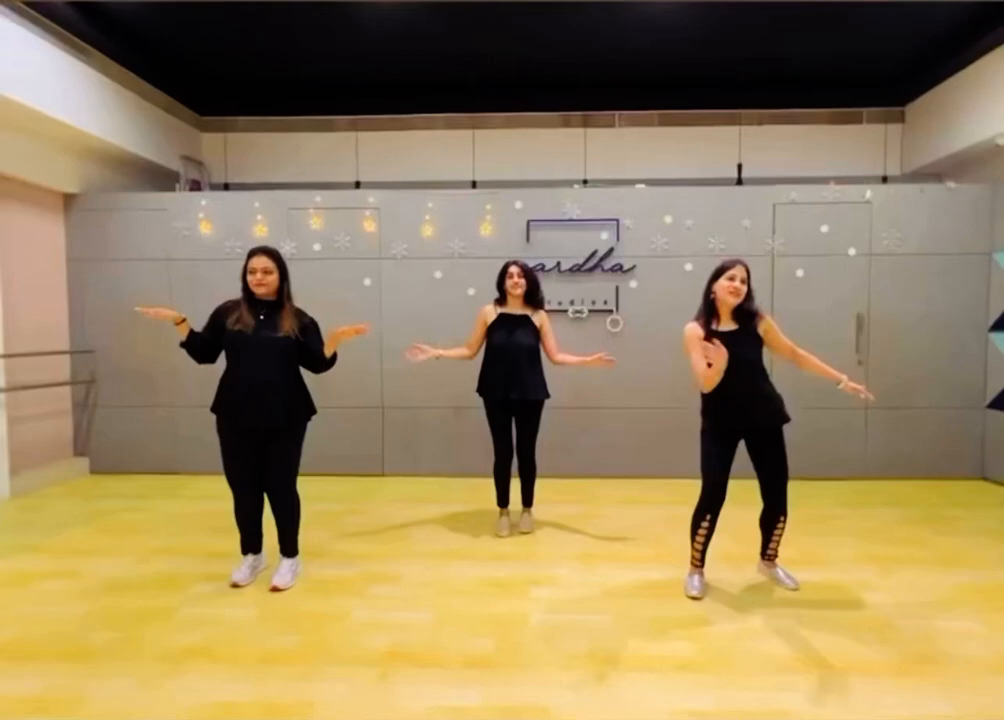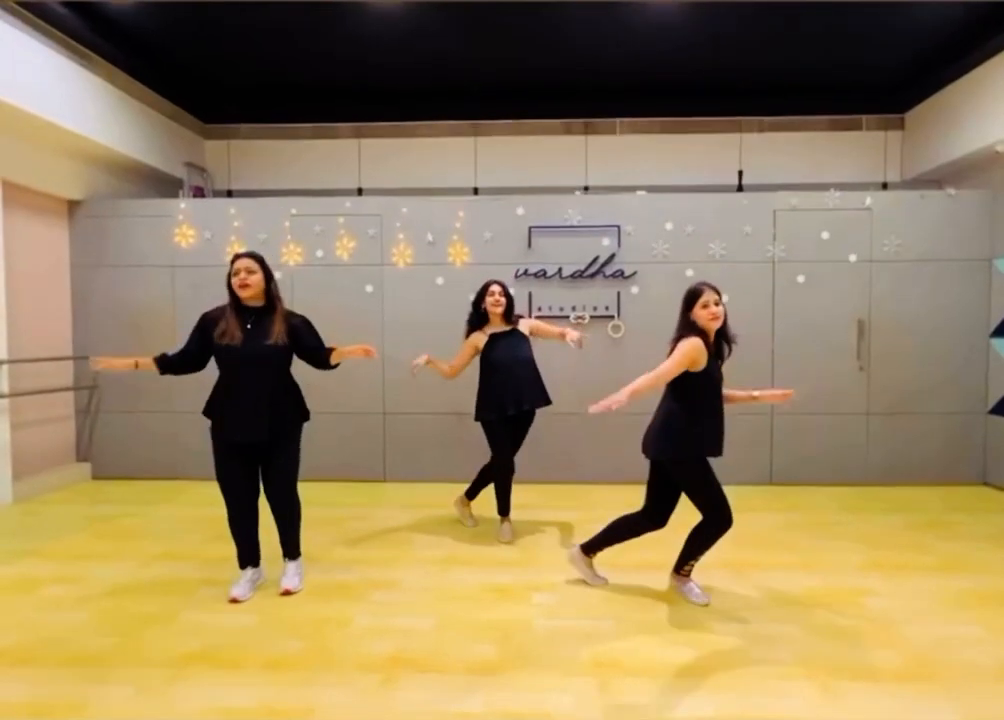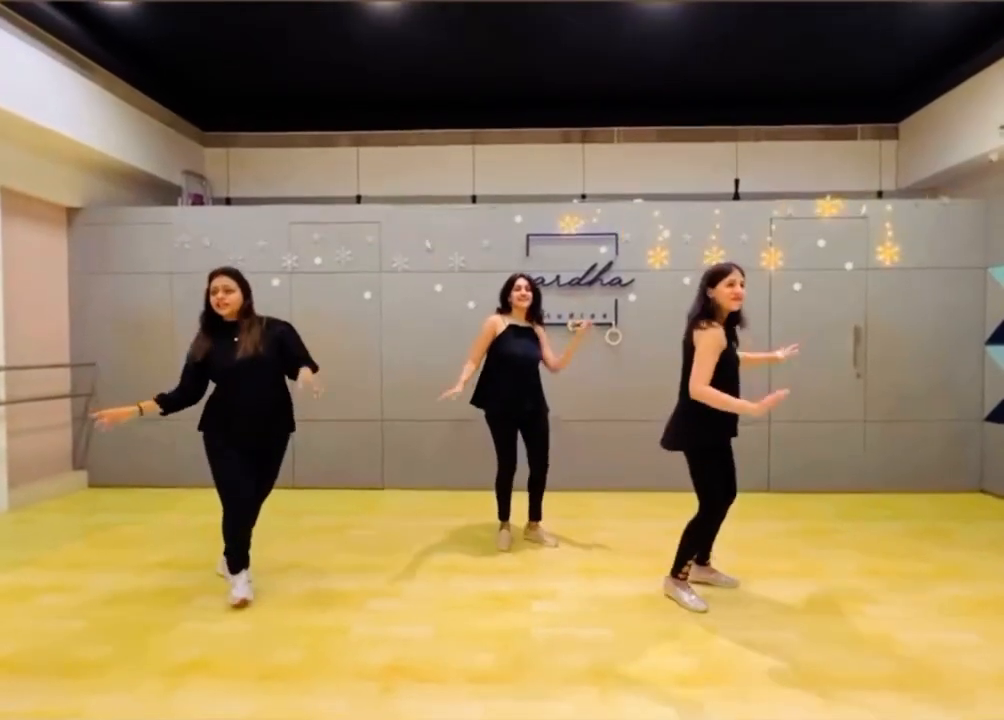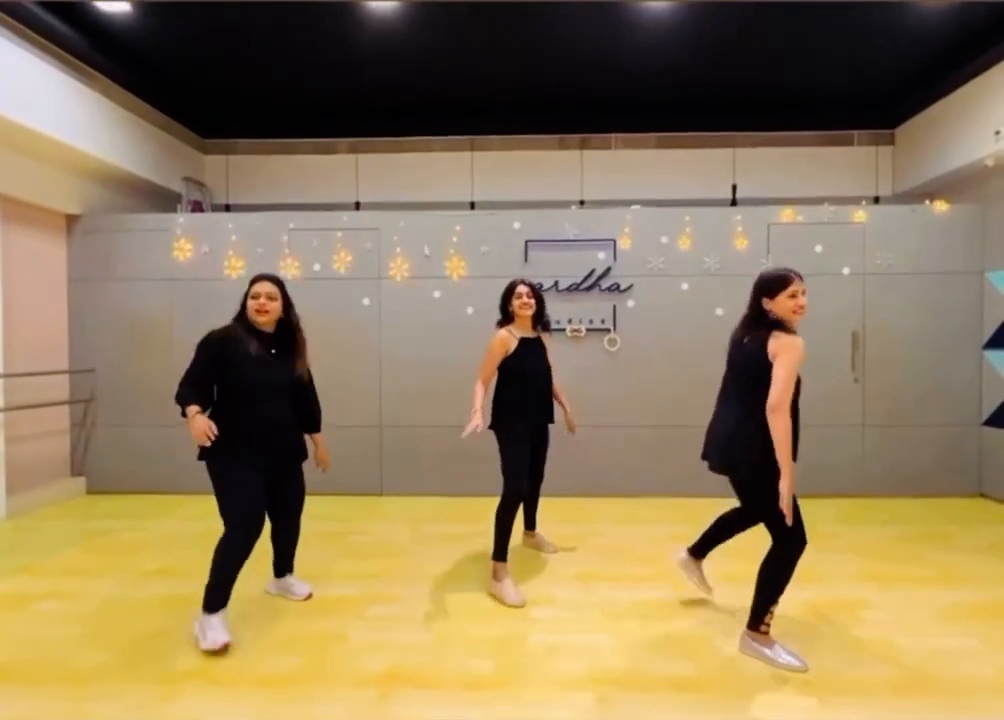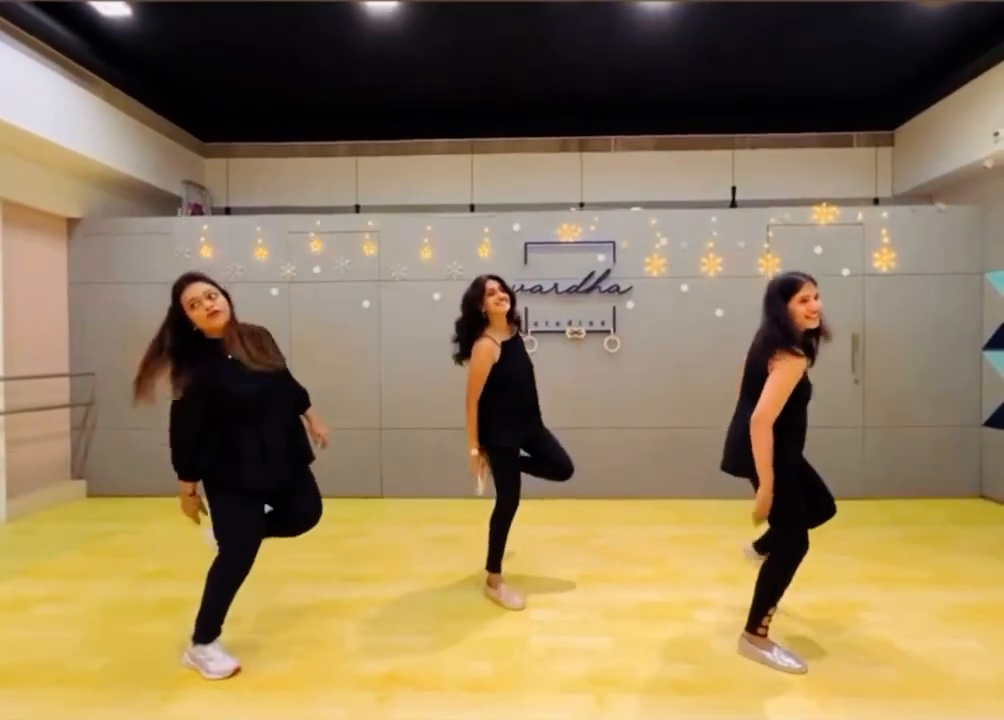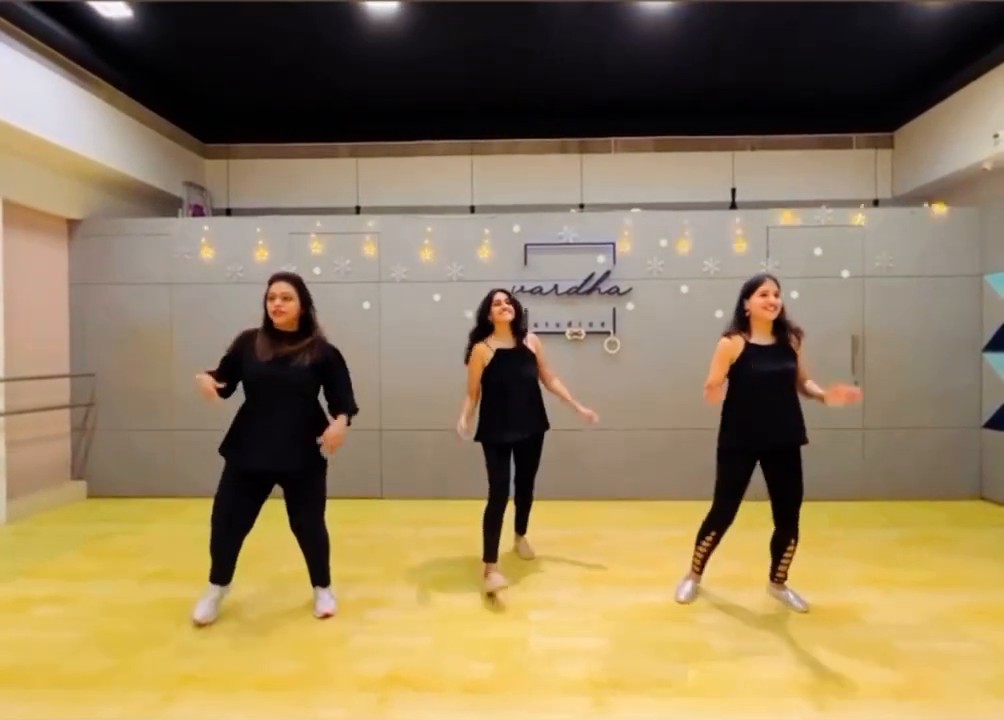
dt=0.5s
person 1, frame 1
left shoulder: (298, 320)
right shoulder: (228, 313)
left elbow: (316, 363)
right elbow: (203, 353)
left wrist: (336, 340)
right wrist: (179, 321)
left hip: (284, 418)
right hip: (235, 417)
left knee: (281, 486)
right knee: (244, 488)
left ankle: (289, 559)
right ankle: (251, 556)
person 1, frame 2
left shoulder: (290, 323)
right shoulder: (215, 322)
left elbow: (319, 355)
right elbow: (187, 361)
left wrist: (346, 351)
right wrist: (134, 363)
left hip: (280, 424)
right hip: (230, 425)
left knee: (282, 493)
right knee: (239, 498)
left ankle: (293, 562)
right ankle: (250, 569)
person 1, frame 3
left shoulder: (276, 331)
right shoulder: (206, 343)
left elbow: (300, 364)
right elbow: (187, 393)
left wrist: (306, 373)
right wrist: (135, 410)
left hip: (272, 431)
right hip: (225, 434)
left knee: (254, 497)
right knee: (237, 501)
left ankle: (233, 557)
right ankle: (237, 572)
person 1, frame 4
left shoulder: (293, 352)
right shoulder: (222, 343)
left elbow: (306, 399)
right elbow: (191, 386)
left wrist: (318, 441)
right wrist: (195, 414)
left hip: (283, 451)
right hip: (234, 452)
left knee: (288, 515)
right knee: (243, 527)
left ankle: (282, 577)
right ankle: (211, 614)
person 1, frame 5
left shoulder: (259, 339)
right shoulder: (194, 366)
left elbow: (287, 384)
right elbow: (187, 431)
left wrist: (311, 416)
right wrist: (188, 489)
left hip: (286, 454)
right hip: (232, 468)
left knee: (304, 515)
right knee: (239, 551)
left ankle: (234, 529)
right ankle: (202, 645)
person 1, frame 6
left shoulder: (322, 351)
right shoulder: (248, 343)
left elbow: (342, 396)
right elbow: (224, 381)
left wrist: (339, 422)
right wrist: (206, 379)
left hip: (304, 453)
right hip: (249, 449)
left knee: (309, 525)
right knee: (227, 521)
left ankle: (322, 589)
right ankle: (217, 589)
person 2, frame 1
left shoulder: (757, 322)
right shoulder: (695, 331)
left elbow: (796, 354)
right elbow: (706, 383)
left wrist: (841, 380)
right wrist: (718, 365)
left hip: (762, 416)
right hip: (720, 422)
left knee: (776, 495)
right knee: (712, 495)
left ankle: (769, 561)
right ankle: (696, 568)
person 2, frame 2
left shoulder: (711, 347)
right shoulder: (693, 346)
left elbow: (713, 393)
right elbow: (656, 377)
left wrist: (758, 396)
right wrist: (621, 395)
left hip: (676, 444)
right hip: (676, 445)
left knee: (654, 516)
right knee: (719, 516)
left ankle: (584, 552)
right ankle: (681, 576)
person 2, frame 3
left shoulder: (719, 328)
right shoulder: (710, 331)
right elbow: (698, 389)
left wrist: (774, 356)
right wrist: (753, 407)
left hip: (707, 428)
right hip: (699, 429)
left knee: (722, 495)
right knee: (715, 503)
left ankle: (699, 564)
right ankle: (677, 579)
person 2, frame 4
left shoulder: (746, 334)
right shoulder: (789, 342)
right elbow: (776, 406)
right wrist: (786, 472)
left hip: (726, 440)
right hip: (750, 449)
left knee: (755, 510)
right knee: (790, 539)
left ankle: (694, 557)
right ankle: (756, 634)
person 2, frame 5
left shoulder: (769, 341)
right shoulder: (789, 357)
left elbow: (752, 391)
right elbow: (760, 422)
right wrist: (765, 486)
left hip: (780, 453)
right hip: (766, 457)
left knee: (823, 506)
right knee: (793, 542)
left ankle: (763, 550)
right ankle: (755, 637)
person 2, frame 6
left shoulder: (791, 340)
right shoulder: (732, 343)
left elbow: (801, 383)
right elbow: (712, 389)
left wrist: (827, 395)
right wrist: (712, 393)
left hip: (784, 442)
right hip: (739, 441)
left knee: (788, 518)
right knee: (723, 513)
left ankle: (778, 582)
right ankle: (694, 575)
person 3, frame 1
left shoulder: (538, 316)
right shoulder: (489, 313)
left elbow: (555, 356)
right elbow: (469, 351)
left wrist: (589, 360)
right wrist: (435, 353)
left hip: (529, 393)
right hip: (496, 393)
left knee: (526, 452)
right knee: (503, 452)
left ankle: (528, 509)
right ankle: (503, 511)
person 3, frame 2
left shoulder: (524, 325)
right shoulder: (478, 337)
left elbow: (559, 332)
right elbow: (451, 371)
left wrist: (570, 333)
right wrist: (429, 360)
left hip: (524, 407)
right hip: (494, 410)
left knee: (502, 462)
right knee: (504, 464)
left ankle: (465, 499)
right ankle: (504, 519)
person 3, frame 3
left shoulder: (536, 330)
right shoulder: (495, 322)
left elbow: (555, 365)
right elbow: (473, 361)
left wrist: (577, 338)
right wrist: (460, 384)
left hip: (532, 405)
right hip: (499, 405)
left knee: (540, 464)
right knee: (507, 465)
left ankle: (534, 524)
right ankle: (503, 525)
person 3, frame 4
left shoulder: (541, 335)
right shoulder: (504, 337)
right elbow: (483, 380)
left wrist: (566, 408)
right wrist: (477, 412)
left hip: (538, 419)
right hip: (511, 422)
left knee: (534, 480)
right knee: (515, 489)
left ankle: (530, 533)
right ankle: (499, 572)
person 3, frame 5
left shoulder: (514, 331)
right shoulder: (484, 345)
right elbow: (472, 400)
right wrist: (474, 447)
left hip: (527, 421)
right hip: (499, 429)
left knee: (563, 468)
right knee: (509, 500)
left ankle: (500, 476)
right ankle: (493, 581)
person 3, frame 6
left shoulder: (531, 342)
right shoulder: (481, 349)
left elbow: (549, 380)
right elbow: (473, 393)
left wrist: (578, 407)
right wrist: (464, 417)
left hip: (532, 427)
right hip: (499, 430)
left knee: (525, 489)
right knee: (498, 493)
left ankle: (521, 537)
right ankle: (490, 568)
